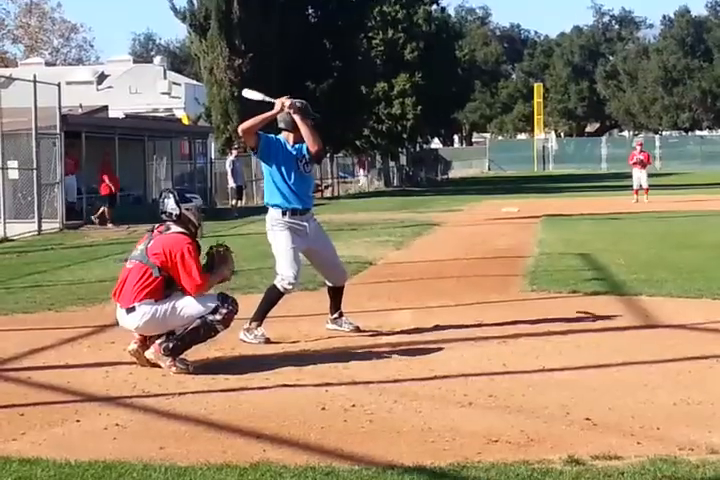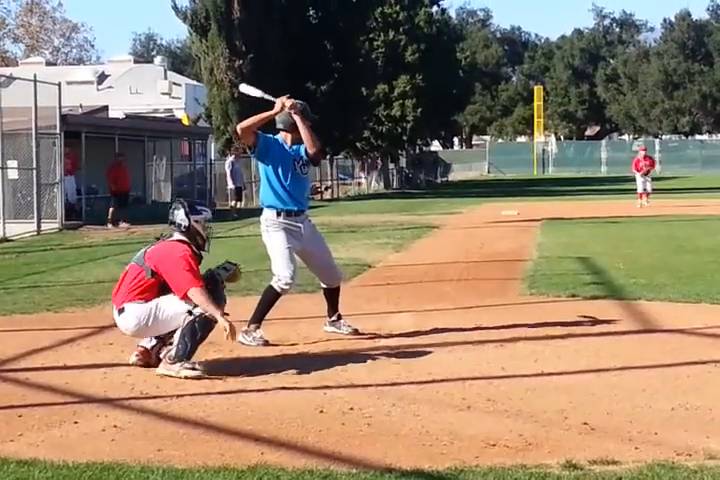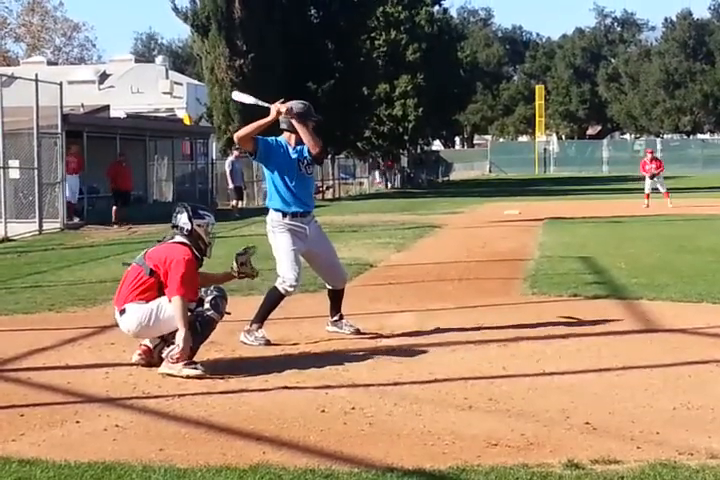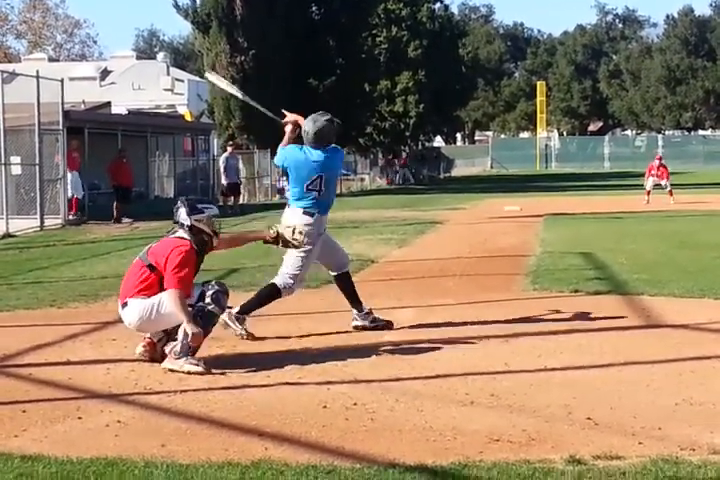
dt=1s
person 1, frame 1
left shoulder: (305, 148)
right shoulder: (270, 144)
left elbow: (316, 148)
right elbow: (243, 131)
left wrist: (296, 114)
right wrist: (275, 111)
left hip: (308, 220)
right hip: (281, 221)
left knee: (337, 272)
right knee: (287, 278)
left ankle: (335, 316)
right ankle: (252, 326)
person 1, frame 2
left shoulder: (302, 150)
right shoulder: (267, 145)
left elbow: (315, 151)
right elbow: (242, 129)
left wrist: (296, 115)
right wrist: (275, 111)
left hip: (302, 221)
right hip: (276, 222)
left knee: (331, 273)
right knee: (284, 278)
left ankle: (333, 319)
right ankle: (250, 329)
person 1, frame 3
left shoulder: (307, 149)
right shoulder: (270, 147)
left elbow: (319, 150)
right elbow: (239, 138)
left wrist: (294, 119)
right wrist: (271, 118)
left hip: (309, 222)
right hip: (282, 223)
left knee: (337, 275)
right knee: (289, 279)
left ankle: (335, 319)
right ankle: (253, 328)
person 1, frame 4
left shoulder: (291, 154)
right shoulder: (334, 155)
left elbow: (279, 161)
left wrist: (289, 134)
right wrist: (299, 120)
left hip: (291, 217)
right hip: (308, 224)
left knee: (339, 263)
right knee: (288, 280)
left ankle: (362, 315)
right ankle: (238, 315)
person 2, frame 1
left shoulder: (156, 234)
right shoulder: (182, 242)
right elbow: (198, 287)
left wrist: (210, 275)
right wrist: (220, 273)
left hip: (126, 311)
right hip: (143, 314)
left knee: (183, 295)
right knee: (226, 306)
left ankle: (144, 341)
right ankle: (165, 350)
person 2, frame 2
left shoulder: (168, 245)
right shoulder: (180, 252)
left elbow: (180, 281)
right elbow: (194, 290)
left wrist: (210, 277)
right wrist: (221, 317)
left hip: (129, 312)
right hip: (135, 315)
right knee: (214, 296)
left ankle: (148, 351)
right ankle: (175, 361)
person 2, frame 3
left shoulder: (169, 247)
right shoulder: (183, 255)
left elbow: (198, 280)
right elbow: (178, 296)
left wrist: (234, 273)
right wrist: (183, 333)
left hip: (128, 314)
right hip: (138, 316)
left knee: (198, 298)
right knee: (214, 298)
left ankle: (151, 349)
right ankle: (176, 360)
person 2, frame 4
left shoulder: (185, 240)
right shoulder: (182, 248)
left elbow: (223, 241)
right elbow: (173, 290)
left wrist: (265, 235)
right wrist: (188, 324)
left hip: (137, 307)
right hip: (140, 309)
left knee: (199, 296)
right knee: (216, 293)
left ankle: (155, 343)
right ankle: (180, 356)
